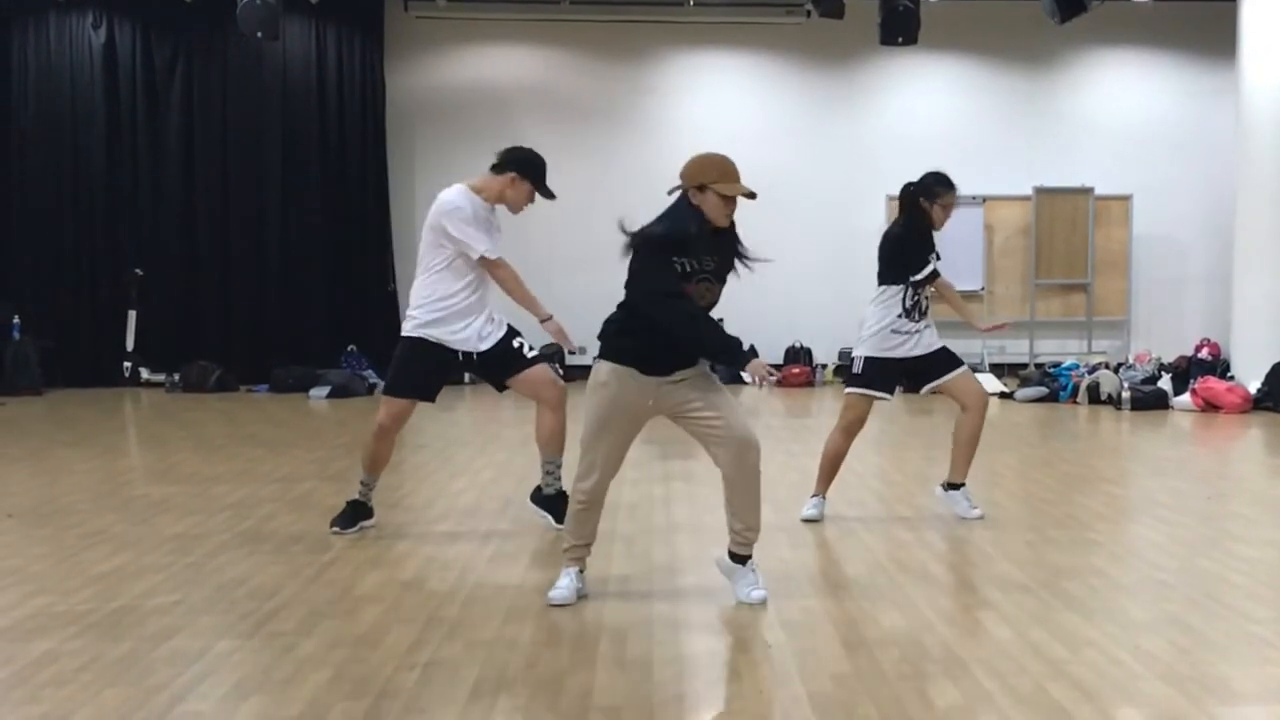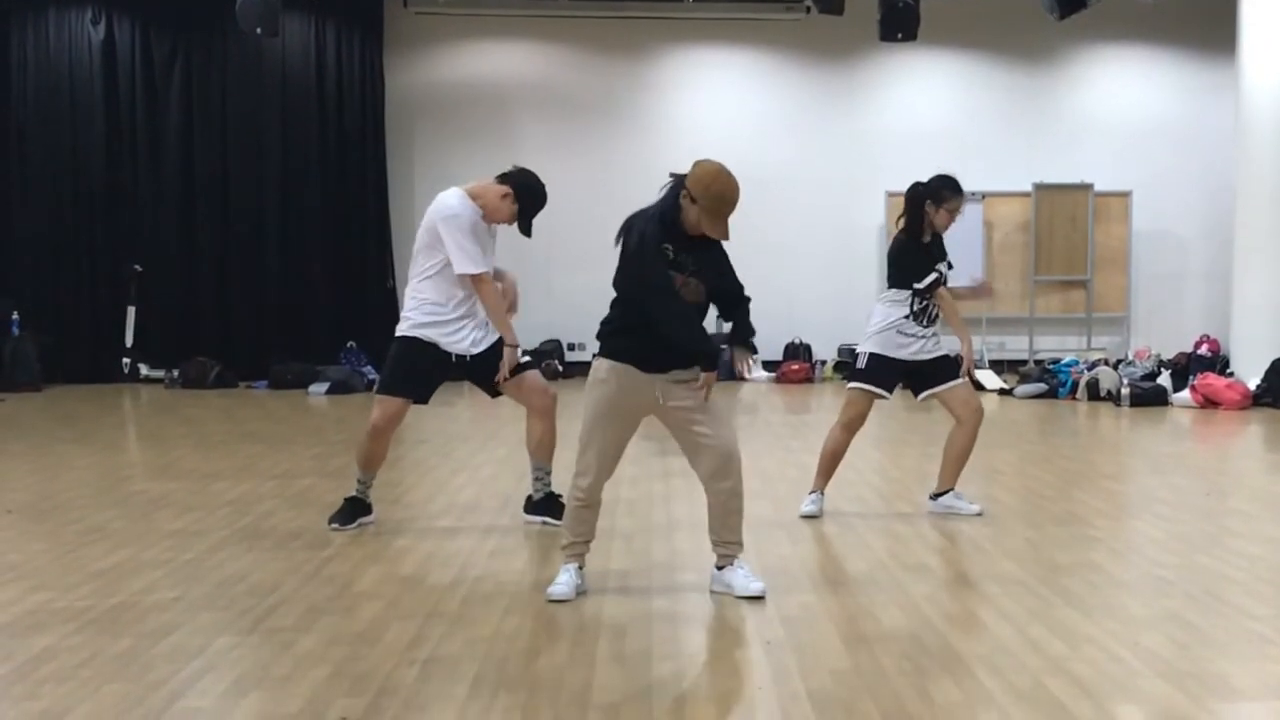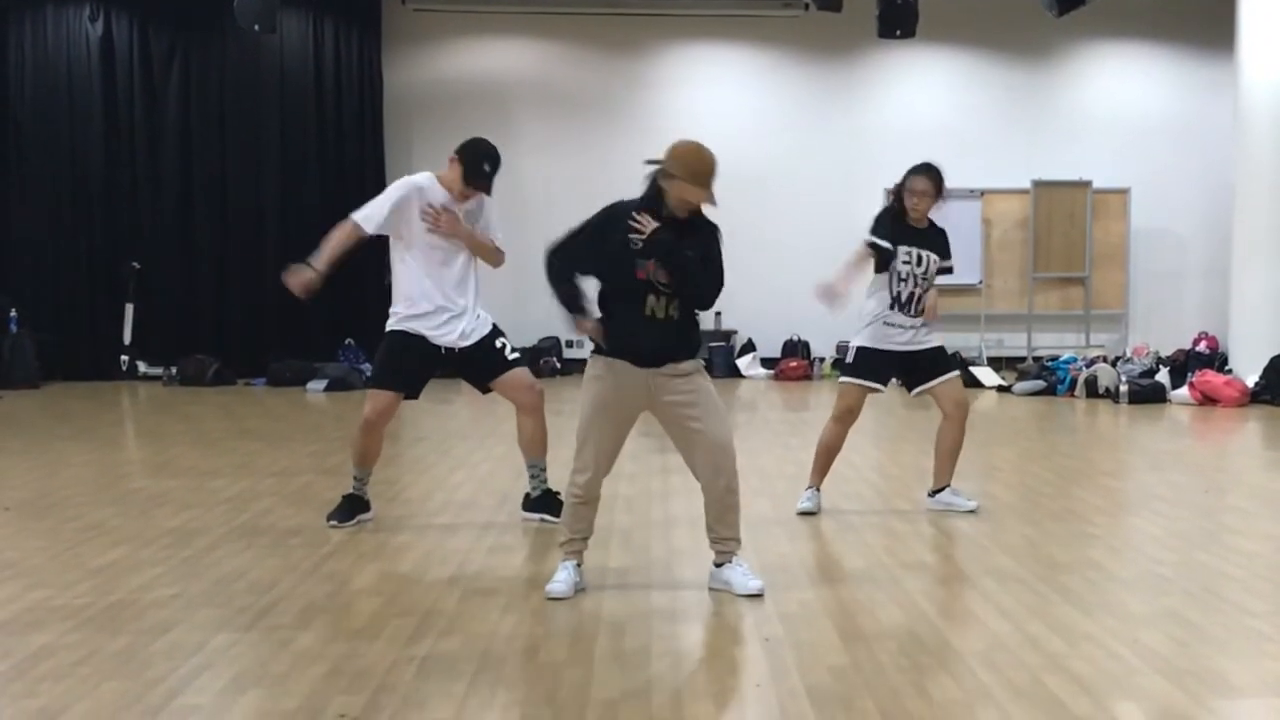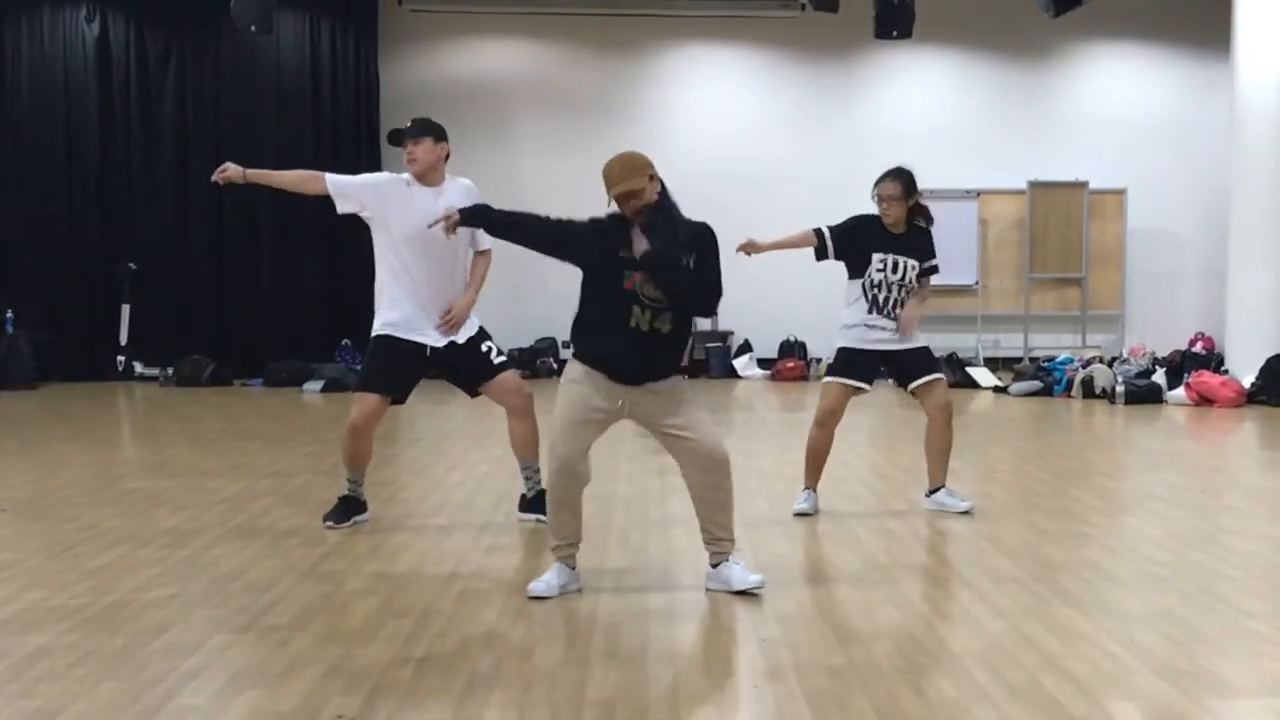
dt=0.4s
person 1, frame 1
left shoulder: (722, 240)
right shoulder: (656, 242)
right elbow: (678, 315)
right wrist: (740, 357)
left hip: (687, 373)
right hip: (625, 372)
left knee: (743, 445)
right knee: (593, 474)
left ankle: (740, 556)
right ankle: (573, 568)
person 1, frame 2
left shoulder: (709, 244)
right shoulder: (644, 230)
left elbow: (732, 297)
right elbow: (663, 305)
left wrist: (742, 340)
right wrist: (708, 356)
left hip: (684, 373)
right hip: (622, 369)
left knee: (725, 460)
right knee: (591, 471)
left ankle: (727, 564)
right ankle: (572, 565)
person 1, frame 3
left shoulder: (702, 233)
right shoulder: (620, 219)
left elbow: (705, 296)
right elbow: (561, 260)
left wrist: (666, 244)
right wrist: (578, 312)
left hip: (681, 368)
right hip: (617, 364)
left knee: (719, 457)
right knee: (588, 468)
left ankle: (726, 561)
right ankle: (570, 561)
person 1, frame 4
left shoulder: (697, 239)
right shoulder: (602, 235)
left elbow: (706, 303)
right elbow: (539, 229)
left wrist: (658, 261)
right wrist: (472, 215)
left hip: (661, 382)
right hip: (595, 375)
left knee: (711, 456)
right knee: (563, 462)
left ankle: (721, 561)
right ankle: (563, 564)
person 2, frame 1
left shoulder: (485, 206)
right shoulder: (455, 205)
right elbow: (498, 268)
right wrist: (545, 317)
left hip: (482, 328)
right hip: (430, 332)
left knee: (553, 391)
right knee: (387, 422)
left ankle: (550, 492)
right ankle: (362, 504)
person 2, frame 2
left shoulder: (481, 211)
right shoulder: (453, 211)
right elbow: (480, 282)
left wrist: (503, 278)
right wrist: (511, 341)
left hip: (476, 333)
right hip: (424, 333)
left knee: (543, 398)
right knee: (381, 421)
left ankle: (541, 497)
right ankle: (359, 500)
person 2, frame 3
left shoulder: (477, 202)
right shoulder: (412, 191)
left elbow: (497, 258)
right elbow: (355, 225)
left wrist: (463, 233)
right wrist: (316, 267)
left hip: (470, 325)
right hip: (413, 327)
left knee: (530, 394)
right knee: (373, 416)
left ankle: (538, 494)
right ankle: (357, 497)
person 2, frame 4
left shoulder: (465, 192)
right shoulder: (382, 189)
left elbow: (483, 251)
right elbow: (315, 183)
left wrist: (468, 300)
right wrist: (245, 175)
left hip: (456, 328)
right hip: (398, 331)
left knee: (519, 397)
right knee: (360, 420)
left ankle: (534, 495)
right ankle: (354, 497)
person 3, frame 1
left shoulder: (921, 235)
right shoulder: (901, 238)
right elbow: (938, 285)
right wrist: (975, 321)
left hip: (922, 342)
right hip: (881, 344)
left knee: (976, 399)
right knee: (850, 421)
left ankle: (954, 486)
right ankle: (818, 496)
person 3, frame 2
left shoulder: (935, 240)
right shoulder: (907, 246)
right elbow: (940, 296)
left wrist: (969, 293)
right wrist: (965, 340)
left hip: (926, 348)
right hip: (886, 343)
left knee: (972, 411)
right knee: (851, 418)
left ankle: (943, 494)
right ankle: (816, 493)
person 3, frame 3
left shoulder: (939, 237)
right shoulder: (889, 220)
right elbow: (868, 251)
left wrist: (933, 293)
right wrist: (842, 282)
left hip: (919, 338)
right hip: (876, 336)
left knee: (957, 405)
right knee: (844, 411)
left ankle: (940, 491)
right ankle: (813, 489)
person 3, frame 4
left shoulder: (922, 240)
right shoulder: (861, 228)
right elbow: (816, 237)
left wrist: (916, 305)
right wrist: (765, 246)
left hip: (905, 338)
right hip: (859, 338)
left knee: (941, 407)
right knee: (826, 413)
left ankle: (937, 491)
right ankle: (809, 490)
